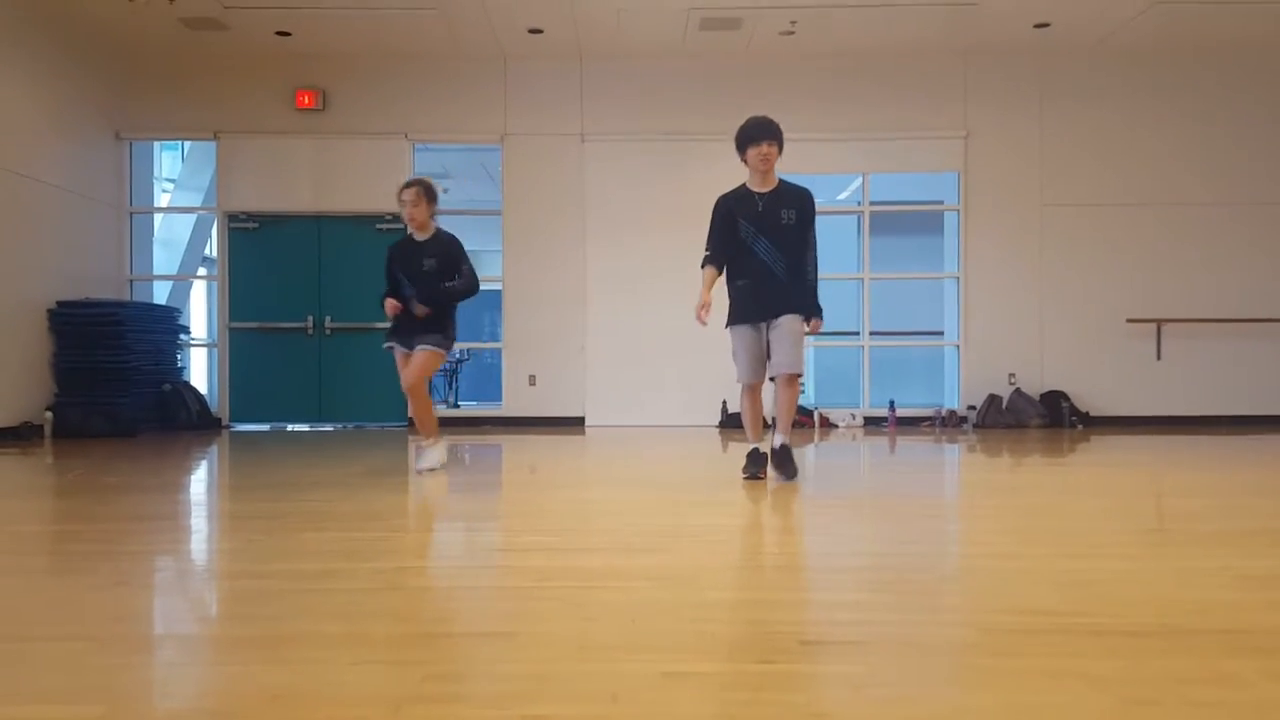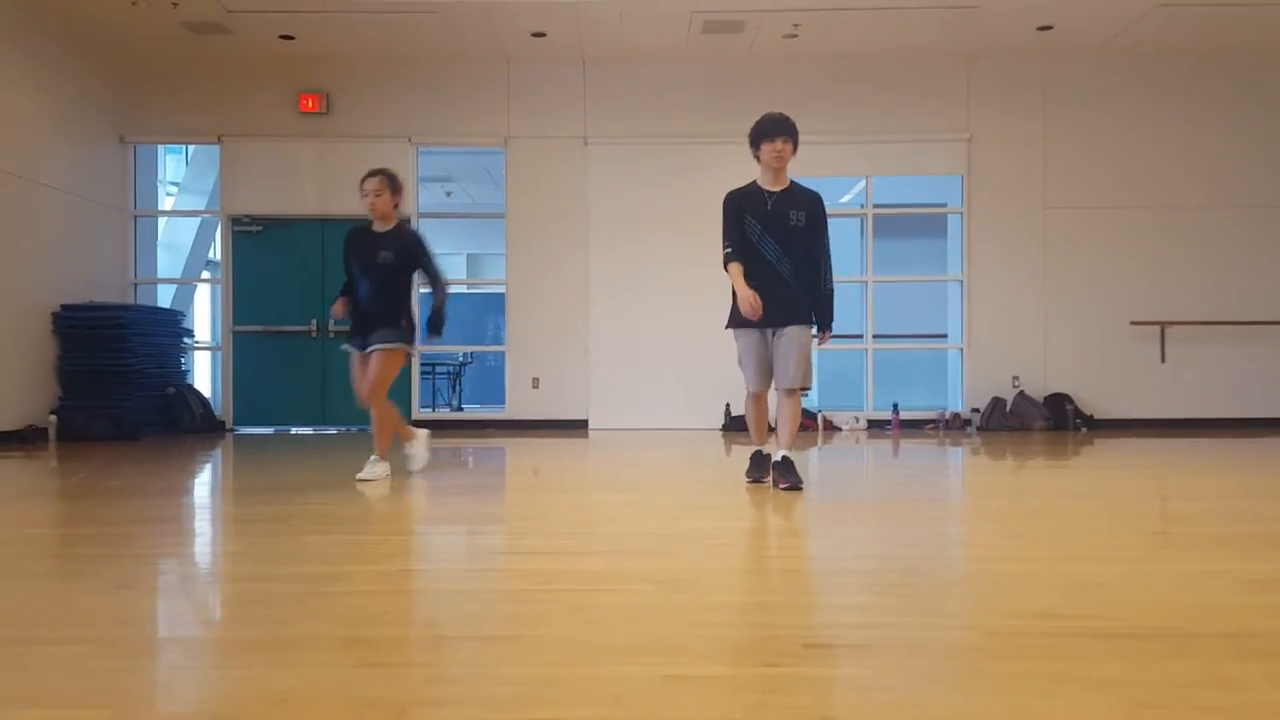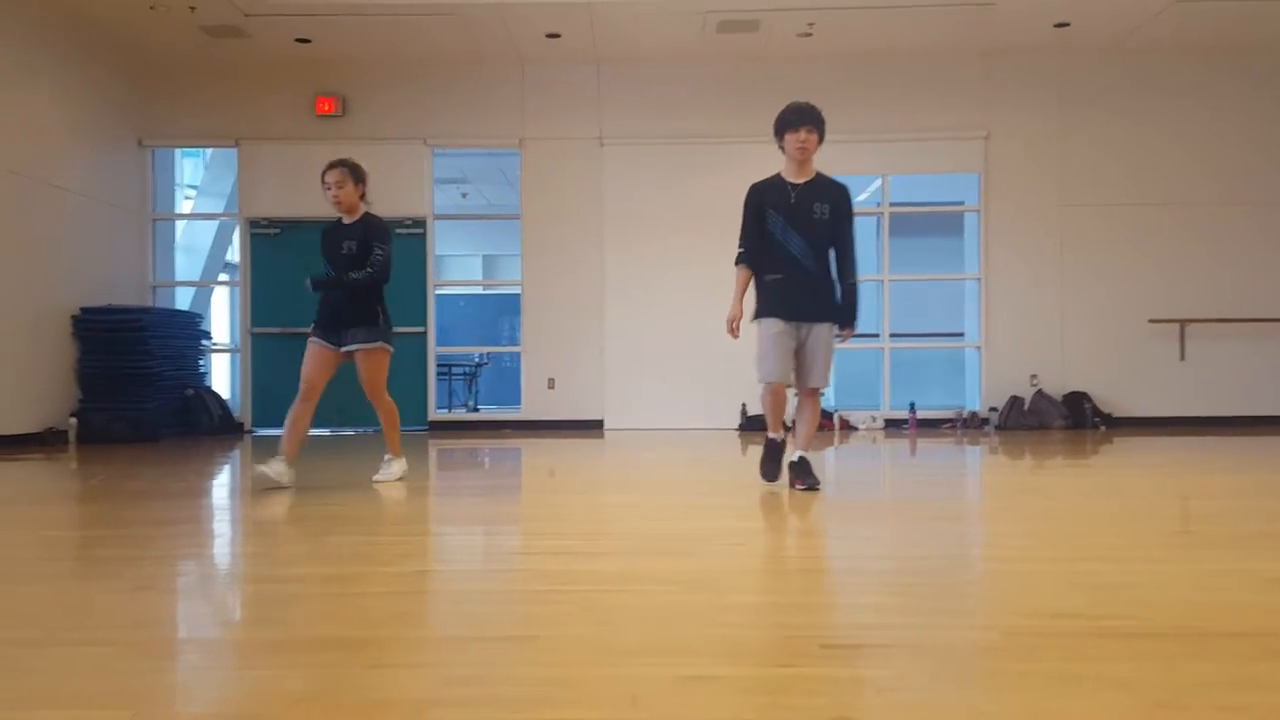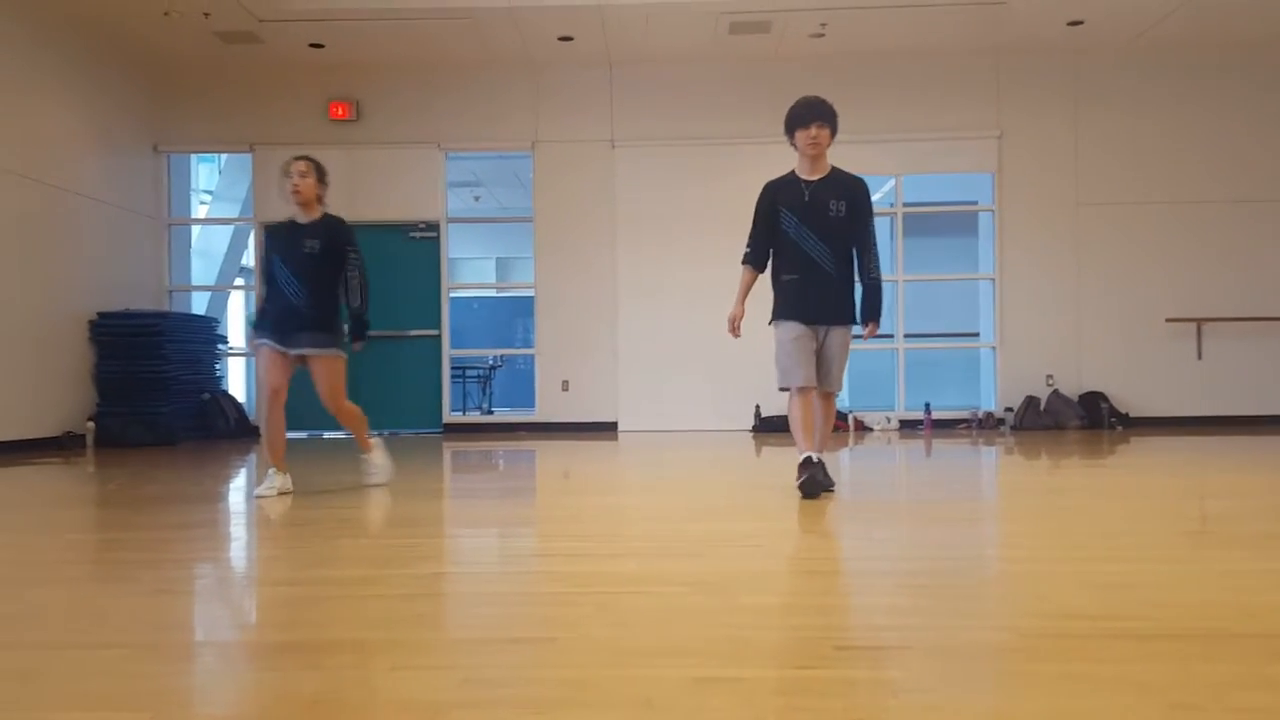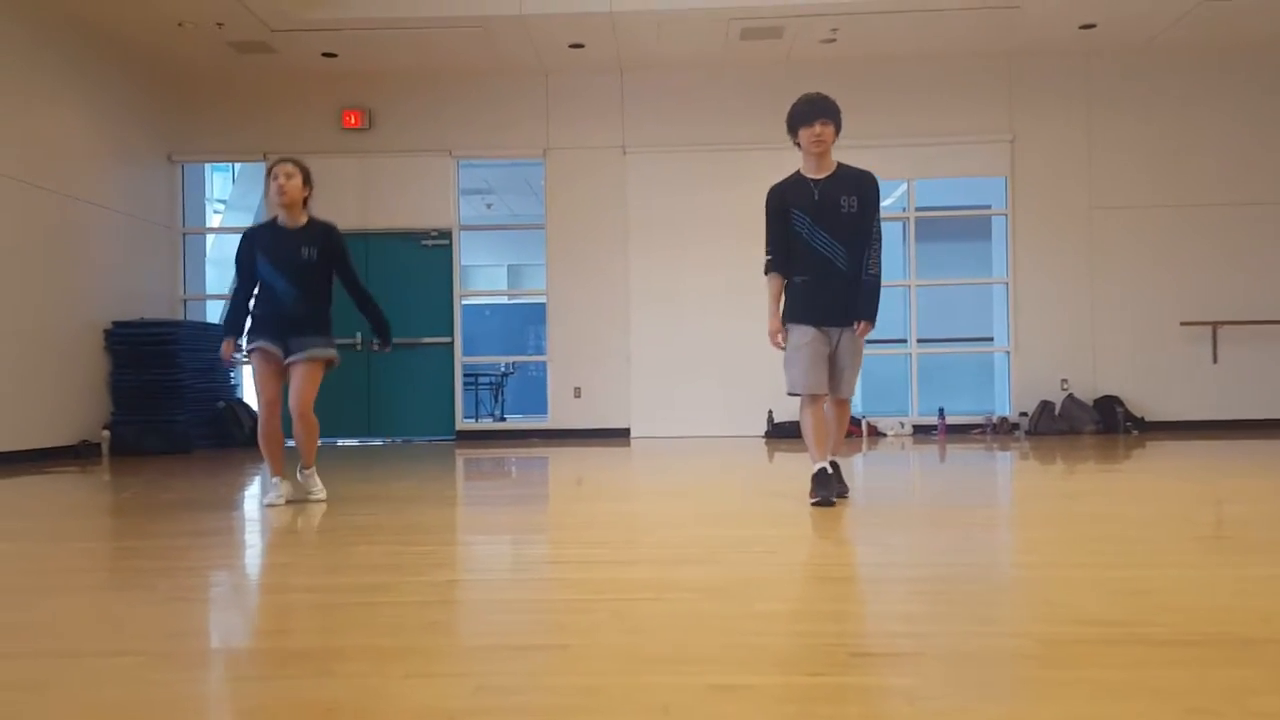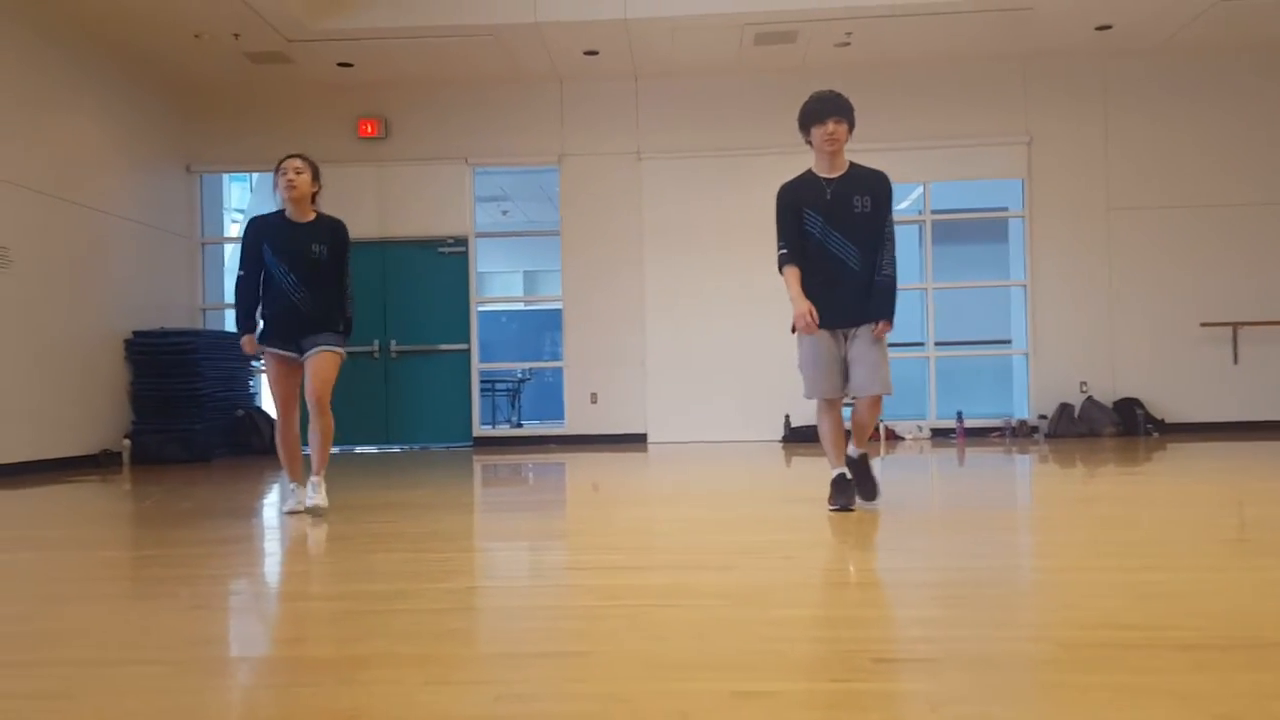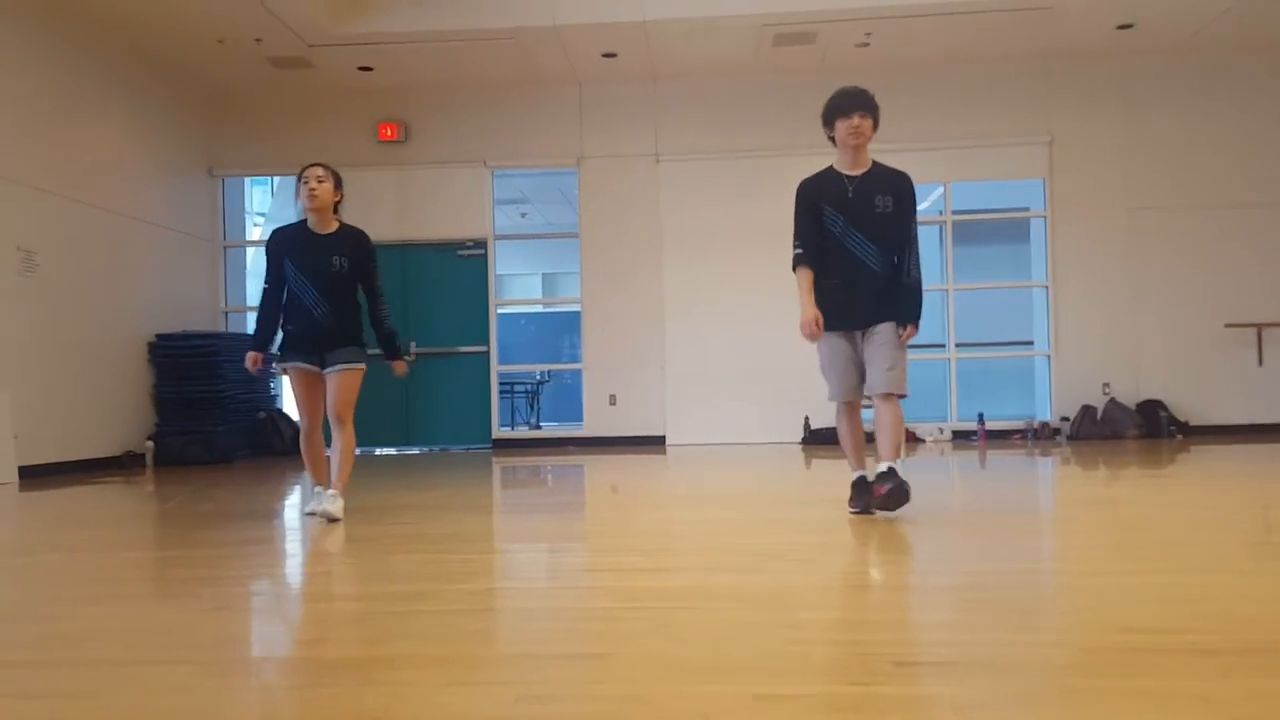
dt=0.3s
person 1, frame 1
left shoulder: (799, 198)
right shoulder: (728, 204)
left elbow: (807, 257)
right elbow: (714, 254)
left wrist: (813, 307)
right wrist: (705, 293)
left hip: (787, 306)
right hip: (744, 308)
left knee: (787, 375)
right knee: (750, 383)
left ankle: (780, 444)
right ankle: (756, 451)
person 1, frame 2
left shoulder: (810, 202)
right shoulder: (737, 200)
left elbow: (820, 262)
right elbow: (732, 252)
left wrist: (825, 316)
right wrist: (741, 287)
left hip: (795, 313)
right hip: (751, 313)
left knee: (790, 386)
right knee: (756, 389)
left ankle: (783, 460)
right ankle: (759, 453)
person 1, frame 3
left shoulder: (835, 193)
right shoulder: (761, 193)
left elbow: (844, 256)
right elbow: (748, 253)
left wrist: (848, 311)
right wrist: (737, 303)
left hip: (820, 308)
right hip: (774, 306)
left knee: (811, 387)
right knee: (776, 381)
left ankle: (800, 458)
right ankle: (774, 438)
person 1, frame 4
left shoulder: (853, 189)
right shoulder: (775, 192)
left elbow: (867, 251)
right elbow: (757, 252)
left wrist: (872, 307)
right wrist: (739, 302)
left hip: (837, 309)
right hip: (791, 309)
left knee: (827, 390)
right knee: (800, 387)
left ankle: (818, 459)
right ankle: (806, 462)
person 1, frame 5
left shoulder: (862, 184)
right shoulder: (781, 194)
left elbow: (872, 250)
right elbow: (775, 260)
left wrist: (867, 308)
right wrist: (774, 314)
left hip: (848, 310)
right hip: (803, 313)
left knee: (841, 396)
right knee: (811, 393)
left ankle: (832, 463)
right ankle: (821, 472)
person 1, frame 6
left shoulder: (875, 184)
right shoulder: (792, 193)
left elbow: (885, 252)
right elbow: (788, 254)
left wrist: (884, 310)
right wrist: (798, 299)
left hip: (864, 313)
right hip: (817, 314)
left knee: (870, 395)
right knee: (828, 398)
left ankle: (856, 453)
right ankle: (840, 477)
person 1, frame 7
left shoulder: (897, 184)
right shoulder: (812, 189)
left elbow: (908, 253)
right elbow: (804, 254)
left wrist: (910, 311)
right wrist: (807, 304)
left hip: (884, 312)
right hip: (834, 315)
left knee: (886, 393)
right knee: (847, 400)
left ankle: (887, 474)
right ankle: (860, 480)
person 2, frame 1
left shoulder: (447, 245)
right shoulder: (398, 249)
left elbow: (470, 284)
right elbow: (391, 288)
left wrist: (434, 299)
right wrist: (388, 302)
left hip: (436, 330)
right hip: (403, 329)
left knee: (412, 385)
right knee: (416, 392)
left ankle: (431, 442)
right ankle: (435, 446)
person 2, frame 2
left shoulder: (407, 239)
right shoulder: (354, 238)
left elbow: (435, 279)
left wrist: (437, 314)
right wrist: (341, 302)
left hip: (394, 326)
right hip: (361, 328)
left knee: (374, 393)
right knee: (366, 398)
left ankle: (380, 460)
right ankle: (413, 436)
person 2, frame 3
left shoulder: (375, 227)
right shoulder: (329, 232)
left elbow: (378, 274)
left wrist: (327, 282)
left hip: (367, 322)
right hip: (327, 323)
left knee: (376, 393)
right knee: (306, 391)
left ankle: (395, 458)
right ankle: (283, 464)
person 2, frame 4
left shoulder: (336, 229)
right shoulder: (276, 233)
left elbow: (355, 276)
left wrist: (359, 318)
right wrist: (261, 318)
left hip: (321, 328)
right hip: (276, 325)
left knee: (334, 402)
right knee: (271, 395)
left ankle: (370, 449)
right ankle: (278, 473)
person 2, frame 5
left shoulder: (326, 235)
right shoulder: (255, 237)
left elbow: (352, 283)
right elbow: (243, 288)
left wrist: (379, 323)
right wrist: (231, 332)
left hip: (312, 334)
right hip: (267, 333)
left knee: (300, 409)
right knee: (267, 409)
left ankle: (309, 472)
right ankle: (277, 479)
person 2, frame 6
left shoulder: (334, 230)
right shoulder: (259, 228)
left elbow: (342, 284)
right elbow: (247, 281)
left wrist: (345, 329)
right wrist: (246, 329)
left hip: (323, 331)
right hip: (278, 331)
left knee: (318, 399)
right knee: (285, 413)
left ankle: (318, 480)
right ankle: (295, 485)
person 2, frame 7
left shoulder: (356, 241)
right shoulder: (282, 239)
left elbow: (374, 297)
right elbow: (271, 294)
left wrist: (392, 348)
right wrist: (259, 343)
left hip: (345, 344)
right hip: (299, 343)
left knee: (340, 418)
right knee: (310, 423)
left ankle: (336, 494)
right ankle: (319, 488)
